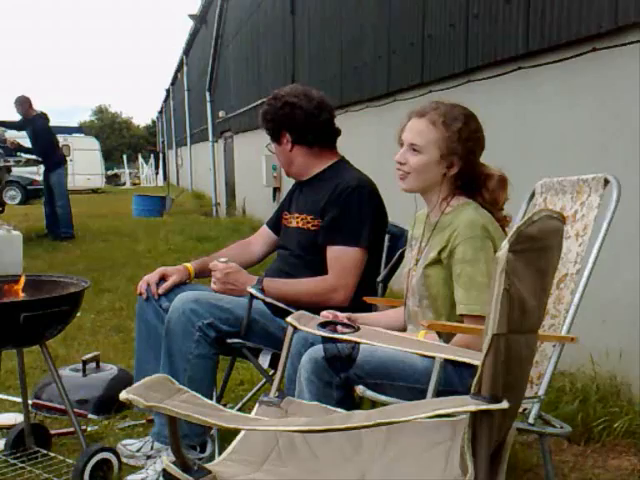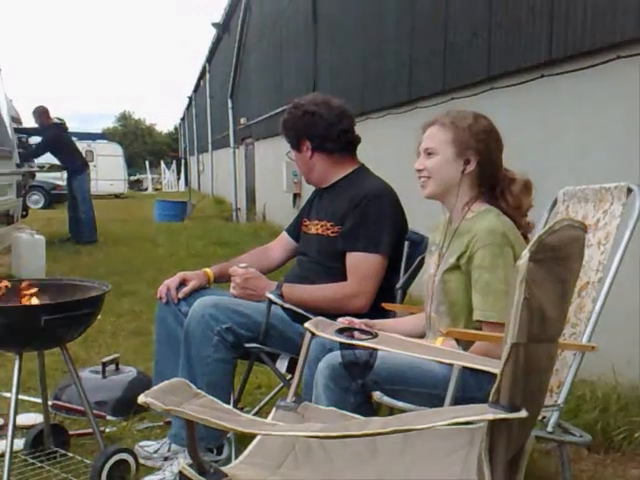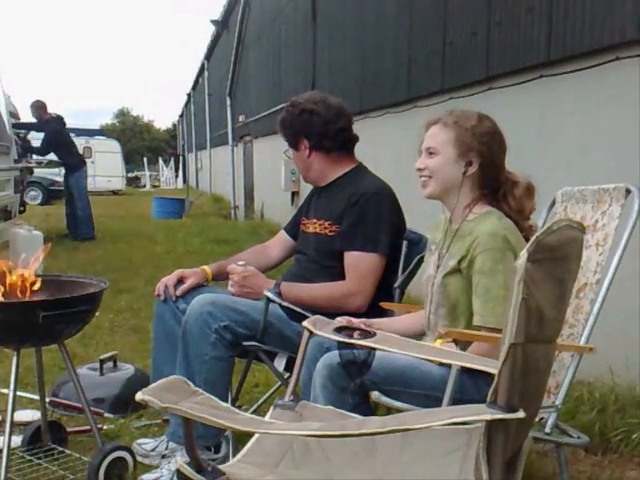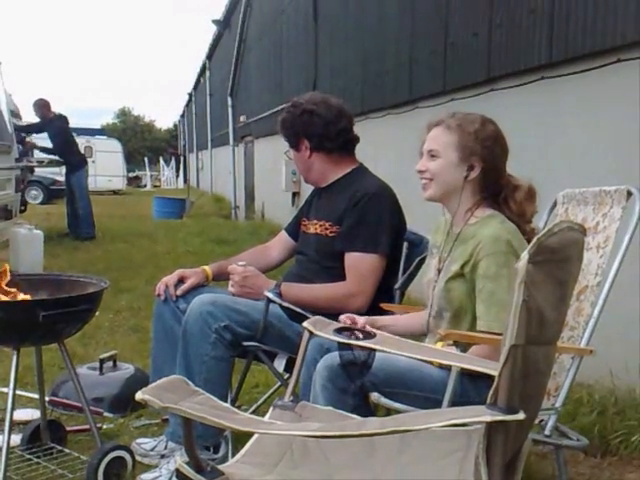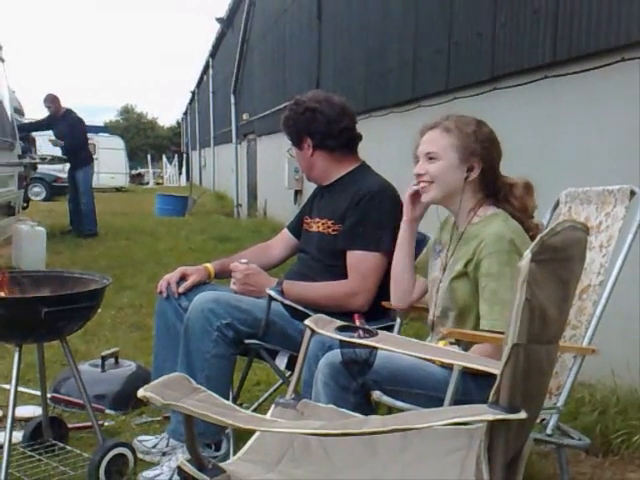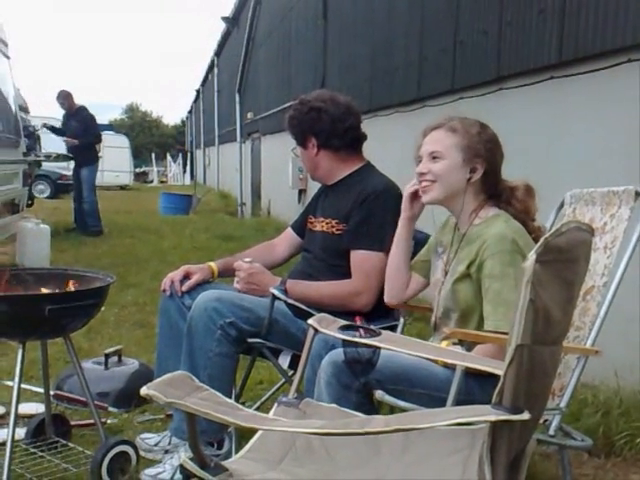
dt=0.3s
person 1, frame 1
left shoulder: (351, 190)
right shoulder: (302, 188)
left elbow: (339, 291)
right elbow: (255, 245)
left wrist: (253, 285)
right wrist: (189, 268)
right hip: (274, 303)
left knee: (192, 311)
right knee: (156, 296)
left ankle: (185, 445)
right ankle: (163, 423)
person 1, frame 2
left shoulder: (371, 197)
right shoulder: (322, 195)
left elbow: (358, 297)
right elbow: (274, 251)
left wrist: (272, 290)
right wrist: (209, 273)
right hip: (292, 309)
left knee: (210, 314)
right knee: (177, 300)
left ankle: (202, 448)
right ankle: (181, 428)
person 1, frame 3
left shoulder: (369, 196)
right shoulder: (320, 194)
left elbow: (356, 296)
right elbow: (273, 249)
left wrist: (270, 289)
right wrist: (207, 270)
right hip: (290, 307)
left knee: (208, 313)
right knee: (175, 297)
left ankle: (199, 445)
right ankle: (179, 426)
person 1, frame 4
left shoulder: (370, 197)
right shoulder: (321, 195)
left elbow: (357, 297)
right elbow: (273, 250)
left wrist: (271, 289)
right wrist: (207, 271)
right hip: (290, 307)
left knee: (209, 312)
right knee: (175, 298)
left ankle: (199, 445)
right ankle: (177, 426)
person 1, frame 5
left shoulder: (372, 195)
right shoulder: (325, 193)
left elbow: (358, 295)
right elbow: (275, 248)
left wrist: (273, 287)
right wrist: (209, 269)
right hip: (293, 306)
left knee: (211, 310)
right knee: (177, 296)
left ankle: (199, 443)
right ankle: (179, 422)
person 1, frame 6
left shoulder: (376, 194)
right shoulder: (328, 192)
left elbow: (362, 294)
right elbow: (279, 246)
left wrist: (276, 286)
right wrist: (213, 267)
right hip: (295, 304)
left knee: (213, 308)
right knee: (181, 293)
left ankle: (203, 441)
right ankle: (182, 422)
person 2, frame 1
left shoulder: (470, 227)
right shoulder: (423, 220)
left elbow: (477, 339)
left wrist: (391, 347)
right wrist: (355, 320)
left hip: (461, 369)
right hip: (425, 354)
left knee: (321, 361)
right knee: (306, 340)
person 2, frame 2
left shoulder: (489, 232)
right shoulder: (447, 227)
left elbow: (494, 346)
left wrist: (417, 354)
right wrist: (373, 326)
left hip: (480, 376)
right hip: (444, 360)
left knee: (339, 367)
right knee: (324, 347)
person 2, frame 3
left shoulder: (491, 235)
right shoulder: (446, 228)
left elbow: (492, 349)
left wrist: (415, 355)
right wrist: (371, 325)
left hip: (478, 378)
right hip: (443, 361)
left knee: (336, 367)
right knee: (322, 346)
person 2, frame 4
left shoulder: (494, 239)
right shoulder: (446, 229)
left elbow: (494, 352)
left wrist: (413, 356)
right wrist: (375, 322)
left hip: (478, 381)
right hip: (442, 363)
left knee: (337, 368)
right knee: (322, 347)
person 2, frame 5
left shoulder: (497, 237)
right shoulder: (449, 227)
left elbow: (496, 351)
right elbow: (402, 298)
left wrist: (415, 356)
right wrist: (408, 224)
left hip: (481, 380)
right hip: (444, 360)
left knee: (338, 366)
right knee: (325, 344)
person 2, frame 6
left shoulder: (499, 237)
right shoulder: (450, 229)
left elbow: (499, 351)
right elbow: (395, 294)
left wrist: (419, 356)
right wrist: (407, 220)
left hip: (485, 381)
right hip: (448, 361)
left knee: (341, 365)
right knee: (328, 343)
person 3, frame 1
left shoulder: (40, 124)
right shoulder: (29, 120)
left elbow: (40, 151)
right elbow: (17, 126)
left wrist: (18, 147)
left hip: (57, 165)
right hip: (49, 165)
left knee: (61, 201)
right knee: (49, 200)
left ankle: (67, 233)
right ankle: (53, 231)
person 3, frame 2
left shoulder: (53, 134)
right shoulder: (51, 128)
left elbow: (35, 152)
left hip: (79, 170)
right hip: (73, 170)
left knee: (84, 205)
right knee: (73, 204)
left ankle: (90, 237)
right ankle: (76, 235)
person 3, frame 3
left shoulder: (53, 128)
right shoulder: (48, 123)
left elbow: (43, 151)
right elbow: (31, 126)
left wrist: (22, 145)
right wrist: (12, 125)
left hip: (76, 167)
right hip: (70, 166)
left knee: (81, 201)
right knee: (70, 201)
left ankle: (87, 233)
right ankle: (73, 231)
person 3, frame 4
left shoulder: (58, 125)
right shoulder: (48, 123)
left elbow: (58, 150)
right elbow: (31, 128)
left wrist: (37, 147)
left hip: (78, 166)
right hip: (70, 166)
left knee: (82, 200)
right knee: (71, 200)
left ankle: (88, 232)
right ankle: (74, 230)
person 3, frame 5
left shoulder: (74, 120)
right shoulder: (53, 119)
left elbow: (83, 142)
right elbow: (34, 126)
left wrist: (63, 144)
left hip: (84, 163)
right hip: (73, 163)
left knee: (85, 198)
right knee: (73, 198)
left ankle: (91, 229)
right ankle: (76, 227)
person 3, frame 6
left shoulder: (86, 116)
right shoulder: (67, 116)
left elbow: (97, 138)
right elbow: (63, 132)
left wrist: (77, 142)
right wrist: (50, 127)
left hip: (88, 162)
right hip: (78, 162)
left knee: (87, 196)
right knee: (77, 196)
left ankle: (95, 227)
right ankle: (81, 225)
